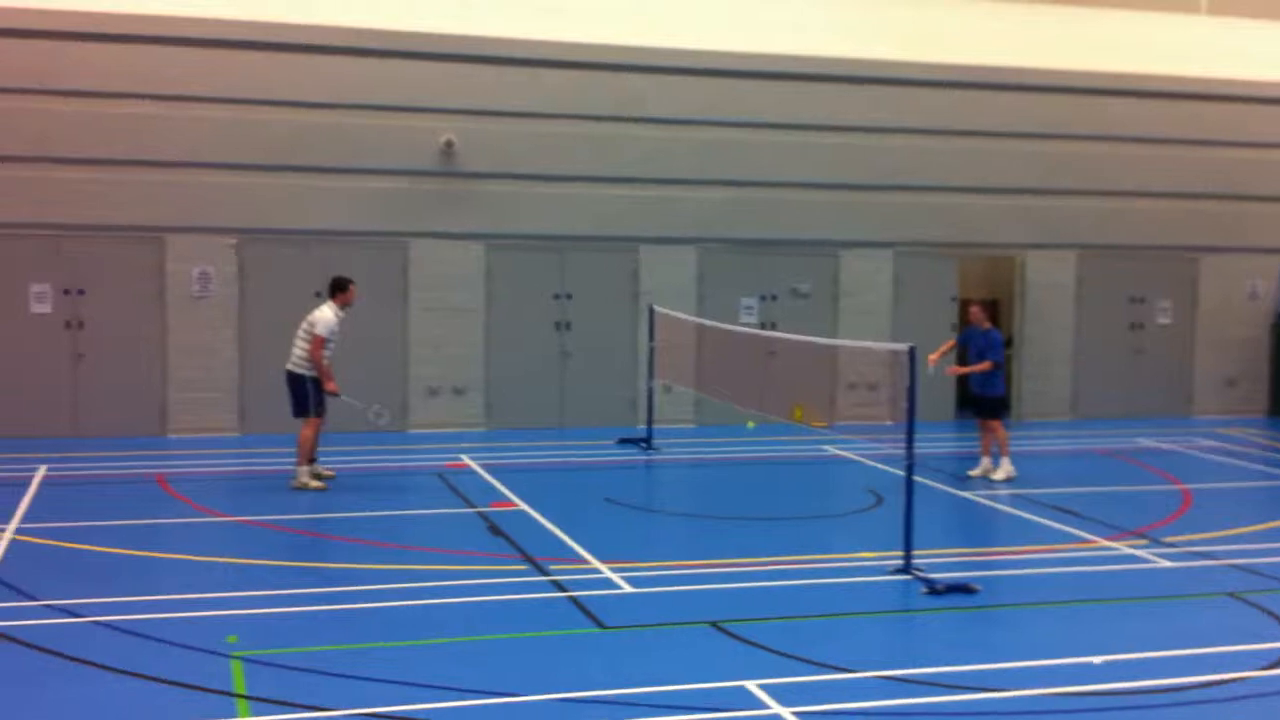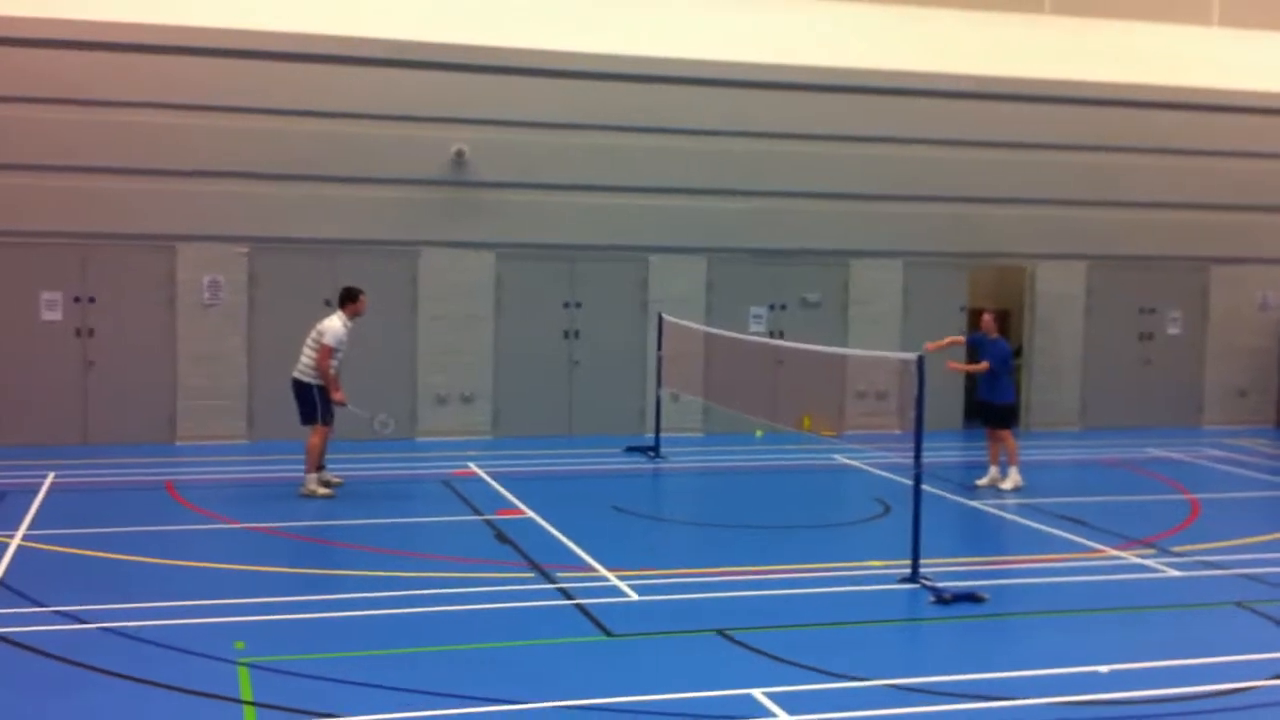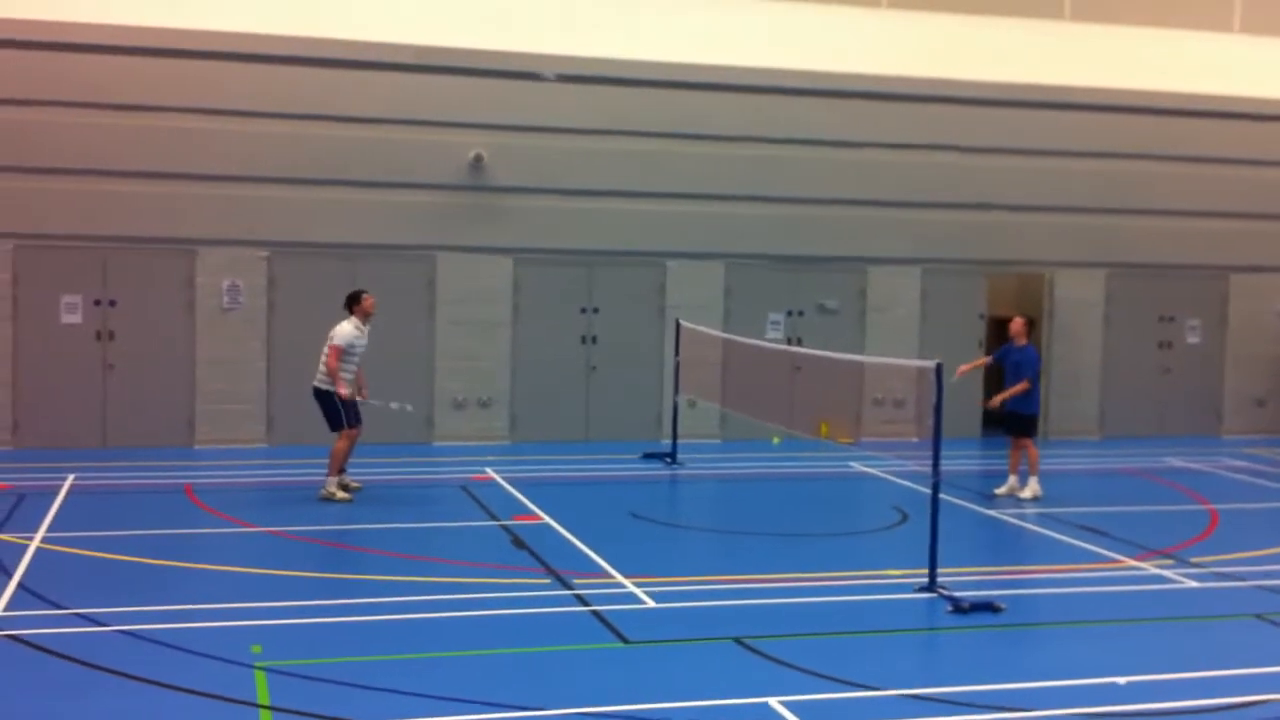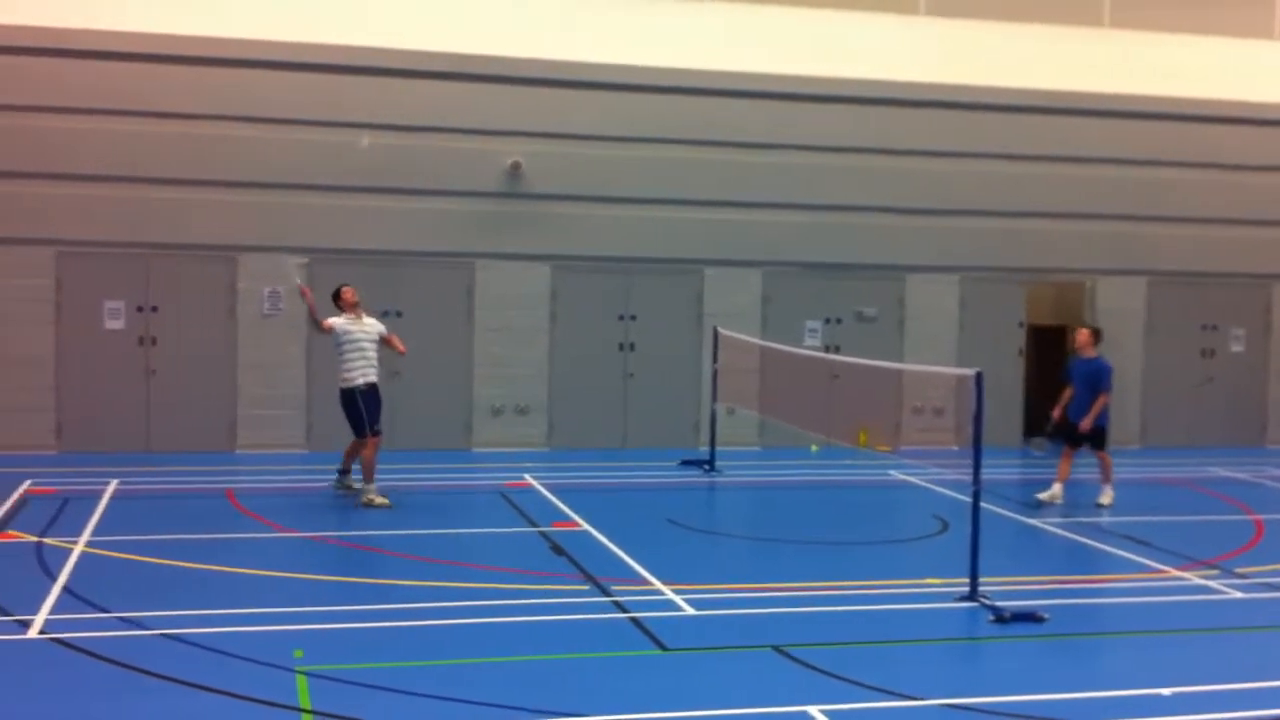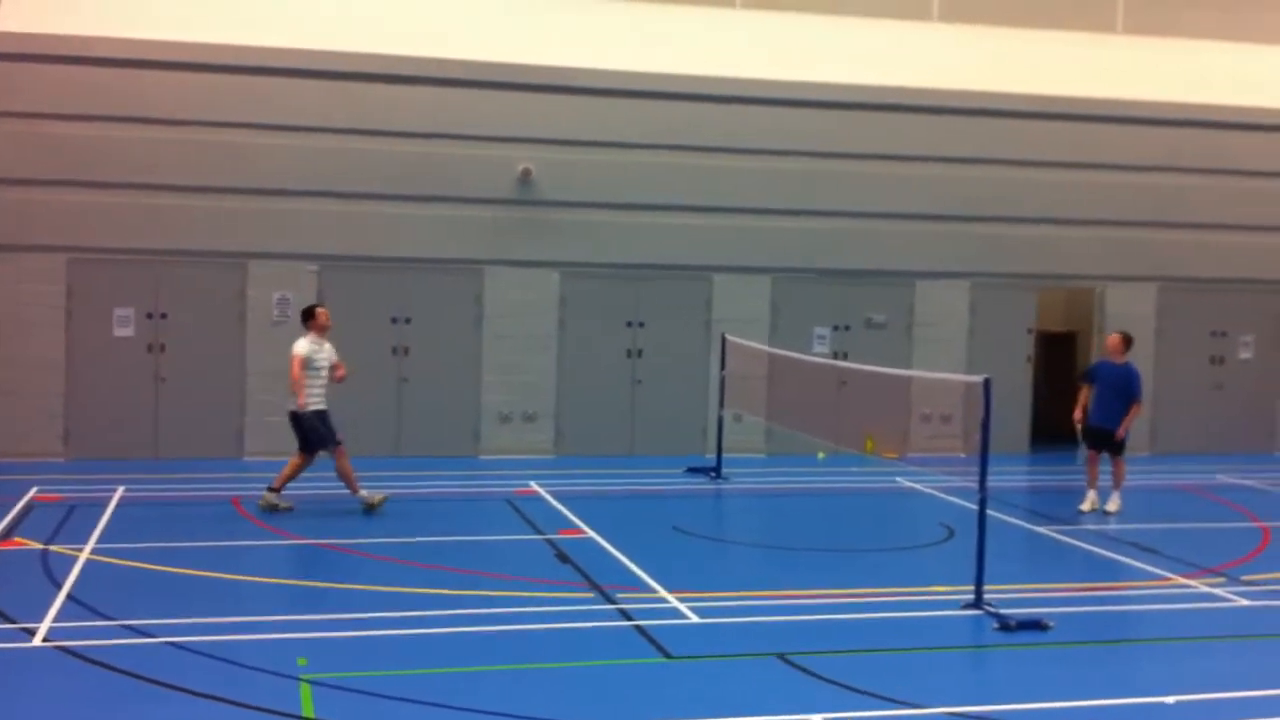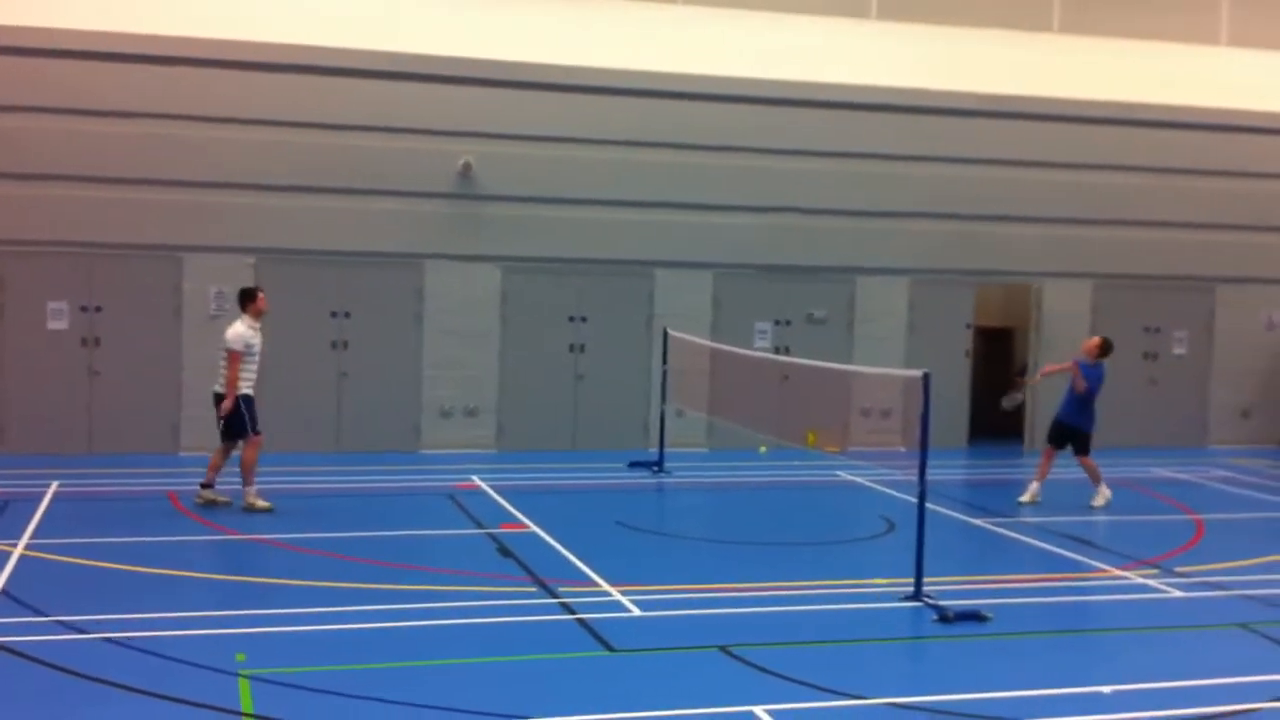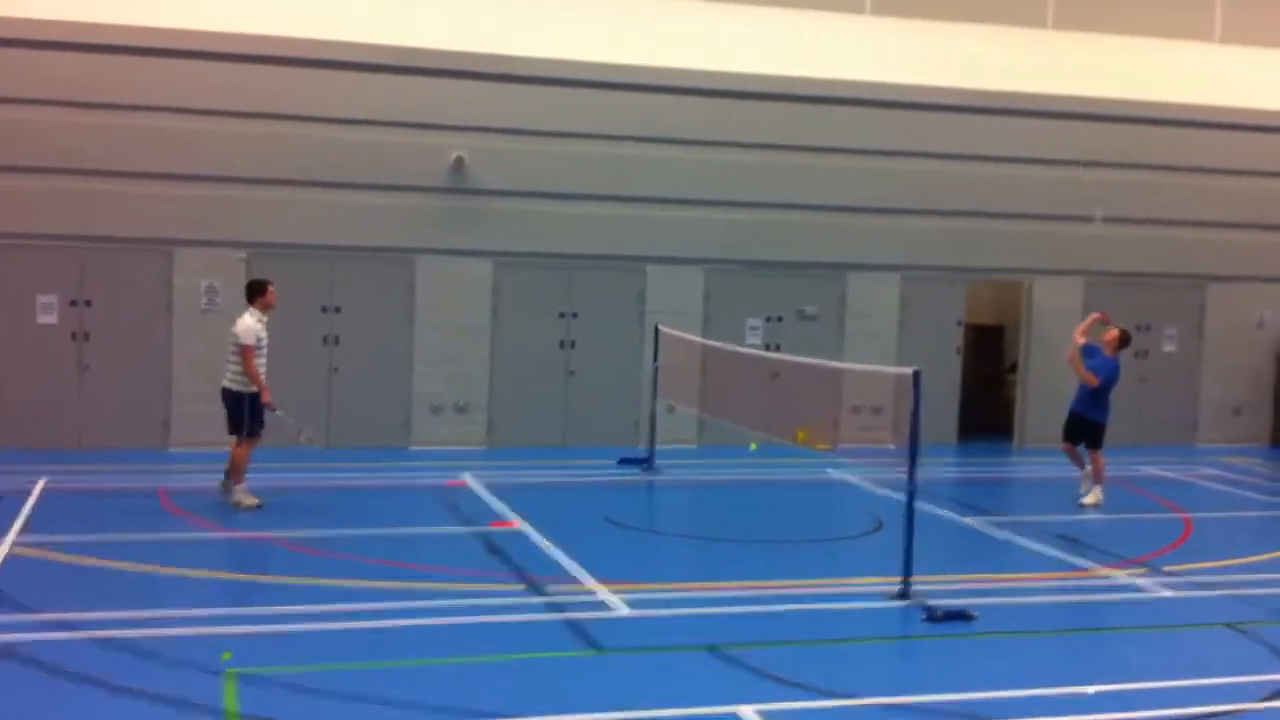
dt=0.5s
person 1, frame 1
left shoulder: (331, 315)
right shoulder: (327, 317)
right elbow: (314, 352)
left wrist: (330, 379)
right wrist: (326, 381)
left hip: (308, 374)
right hip: (304, 375)
left knee: (317, 420)
right knee: (312, 422)
left ankle: (312, 466)
right ankle: (301, 475)
person 1, frame 2
left shoulder: (340, 325)
right shoulder: (336, 327)
right elbow: (322, 362)
left wrist: (338, 389)
right wrist: (332, 392)
left hip: (314, 382)
right hip: (309, 382)
left knee: (326, 427)
right knee: (320, 429)
left ankle: (321, 473)
right ankle: (310, 483)
person 1, frame 3
left shoulder: (362, 331)
right shoulder: (347, 330)
right elbow: (330, 361)
left wrist: (361, 388)
right wrist: (339, 386)
left hip: (343, 390)
right hip: (329, 389)
left knee: (354, 431)
right knee: (348, 433)
left ankle: (341, 477)
right ankle: (329, 486)
person 1, frame 4
left shoulder: (373, 323)
right shoulder: (340, 324)
left elbow: (390, 339)
right elbow: (320, 326)
left wrist: (399, 346)
right wrist: (308, 298)
left hip: (368, 388)
right hip: (355, 390)
left knee: (363, 438)
right knee: (372, 439)
left ankle: (344, 475)
right ankle: (370, 493)
person 1, frame 5
left shoulder: (327, 347)
right shoulder: (303, 346)
left elbow: (339, 370)
right elbow: (295, 371)
left wrist: (340, 374)
right wrist: (300, 396)
left hip: (315, 410)
right hip: (307, 412)
left knee: (304, 457)
right knee: (339, 452)
left ankle: (271, 494)
right ankle: (363, 497)
person 1, frame 6
left shoulder: (254, 330)
right shoulder: (239, 331)
right elbow: (232, 368)
right wrist: (229, 398)
left hip: (242, 395)
right hip: (233, 396)
left knee: (229, 444)
right knee: (253, 441)
left ankle: (206, 490)
right ankle: (250, 496)
person 1, frame 7
left shoulder: (257, 322)
right shoulder: (248, 325)
right elbow: (248, 364)
left wrist: (261, 390)
right wrist: (264, 392)
left hip: (248, 390)
right hip: (242, 391)
left knee: (250, 437)
right knee: (245, 440)
left ankle: (231, 481)
right ankle: (237, 493)
person 2, frame 1
left shoulder: (994, 337)
right shoulder: (971, 332)
left elbow: (989, 365)
right elbow: (954, 342)
left wrist: (963, 370)
right wrist: (937, 354)
left hip: (993, 389)
right hip: (977, 388)
left knee: (995, 424)
right knee: (983, 424)
left ankle: (1006, 465)
right ankle: (986, 463)
person 2, frame 2
left shoulder: (1001, 347)
right shoulder: (981, 338)
left elbow: (984, 367)
right elbow: (958, 340)
left wrist: (960, 367)
right wrist: (936, 345)
left hip: (1003, 398)
right hip: (986, 397)
left knee: (1005, 434)
right knee: (991, 434)
left ankle: (1014, 475)
right ankle: (994, 472)
person 2, frame 3
left shoulder: (1030, 355)
right shoulder: (1009, 349)
left elbow: (1026, 384)
right elbow: (989, 359)
left wrist: (1002, 396)
right wrist: (968, 367)
left hip: (1027, 408)
right hip: (1012, 406)
left knee: (1027, 443)
right knee: (1015, 443)
left ankle: (1033, 485)
right ankle: (1013, 482)
person 2, frame 4
left shoulder: (1102, 366)
right shoulder: (1075, 363)
left elbow: (1104, 396)
left wrist: (1090, 418)
right wrist: (1059, 407)
left hip: (1094, 420)
right hip: (1074, 418)
left knee: (1101, 454)
right knee: (1067, 452)
left ankle: (1108, 489)
right ankle: (1056, 491)
person 2, frame 5
left shoulder: (1131, 373)
right shoulder: (1099, 366)
left elbow: (1137, 404)
right elbow: (1087, 386)
left wrist: (1125, 426)
right wrist: (1079, 408)
left hip: (1117, 426)
right hip: (1095, 422)
left knee: (1116, 460)
right knee: (1092, 457)
left ankle: (1115, 497)
right ankle: (1092, 496)
person 2, frame 6
left shoulder: (1096, 372)
right shoulder: (1085, 363)
left elbow: (1081, 390)
right elbow: (1068, 367)
left wrist: (1075, 371)
right wrist: (1049, 371)
left hip: (1081, 422)
right hip: (1063, 417)
left knee: (1083, 458)
right knee: (1049, 451)
left ankle: (1102, 490)
right ankle: (1034, 490)
person 2, frame 7
left shoulder: (1112, 366)
right shoulder: (1095, 352)
left elbow: (1092, 383)
right elbow: (1077, 336)
left wrist: (1076, 363)
right wrist: (1092, 319)
left hip: (1095, 416)
right hip: (1077, 410)
left knee: (1094, 453)
right knee: (1068, 447)
left ankle: (1096, 490)
right ankle: (1085, 471)
